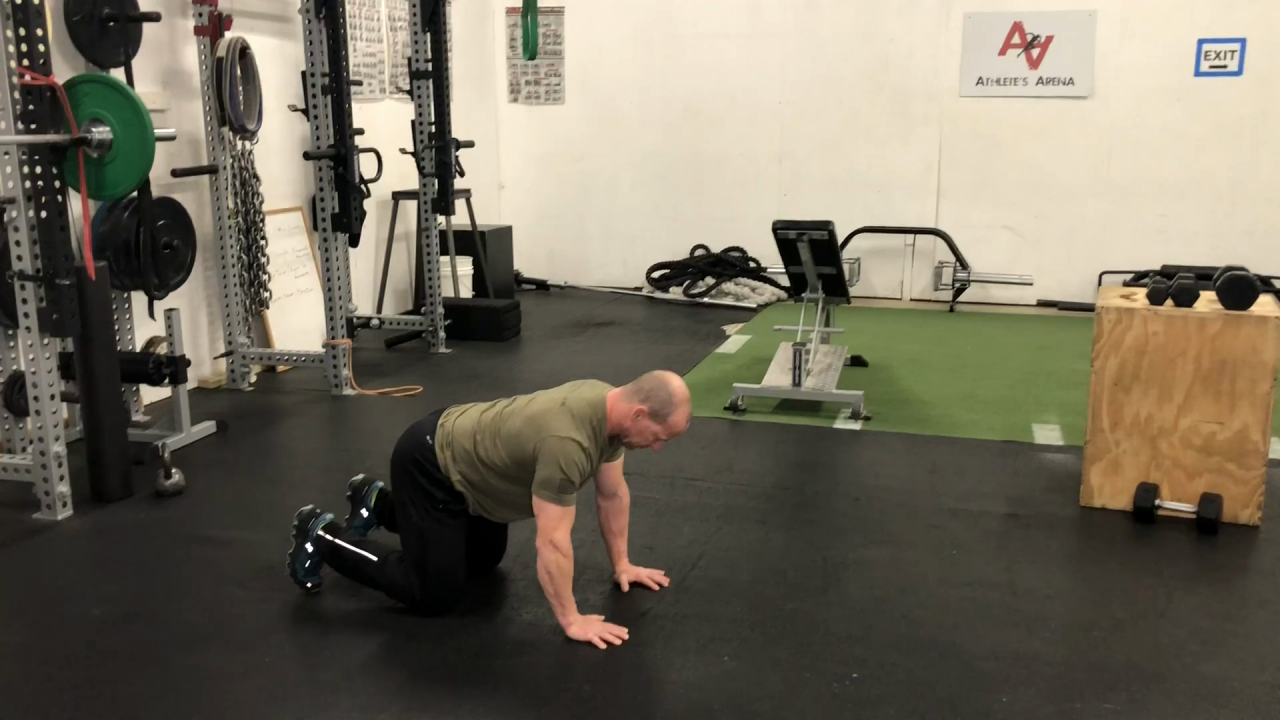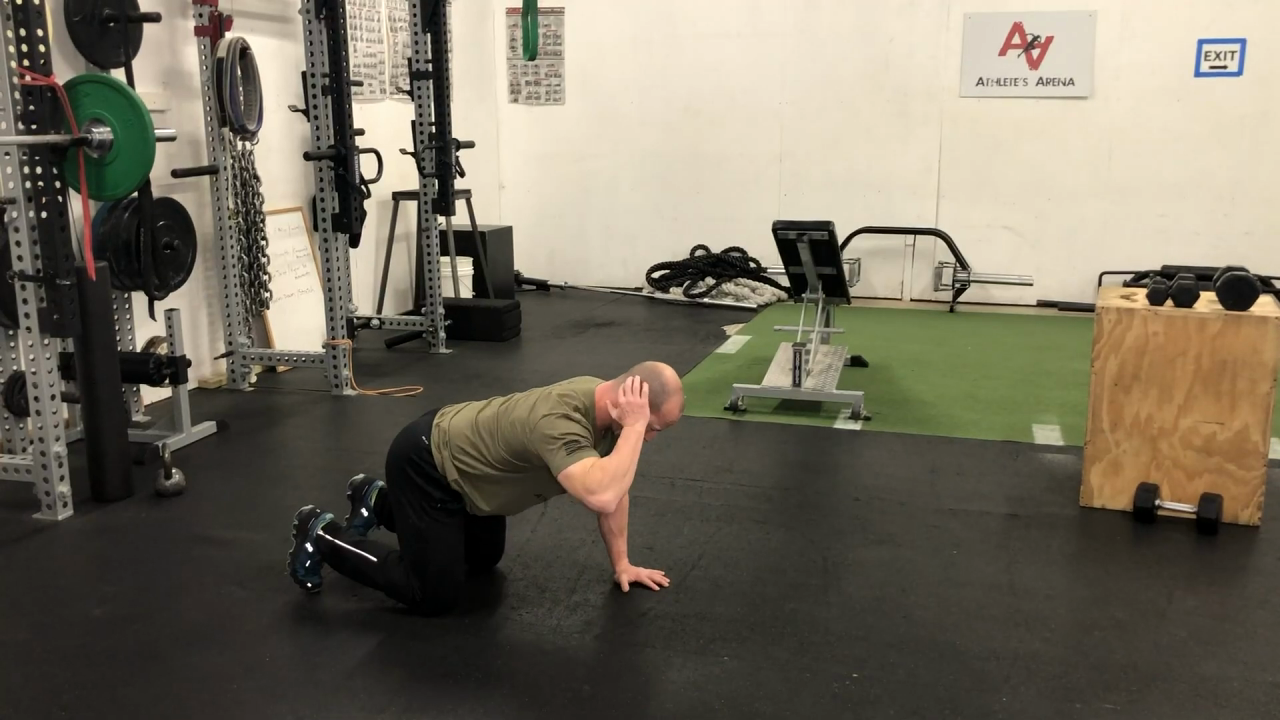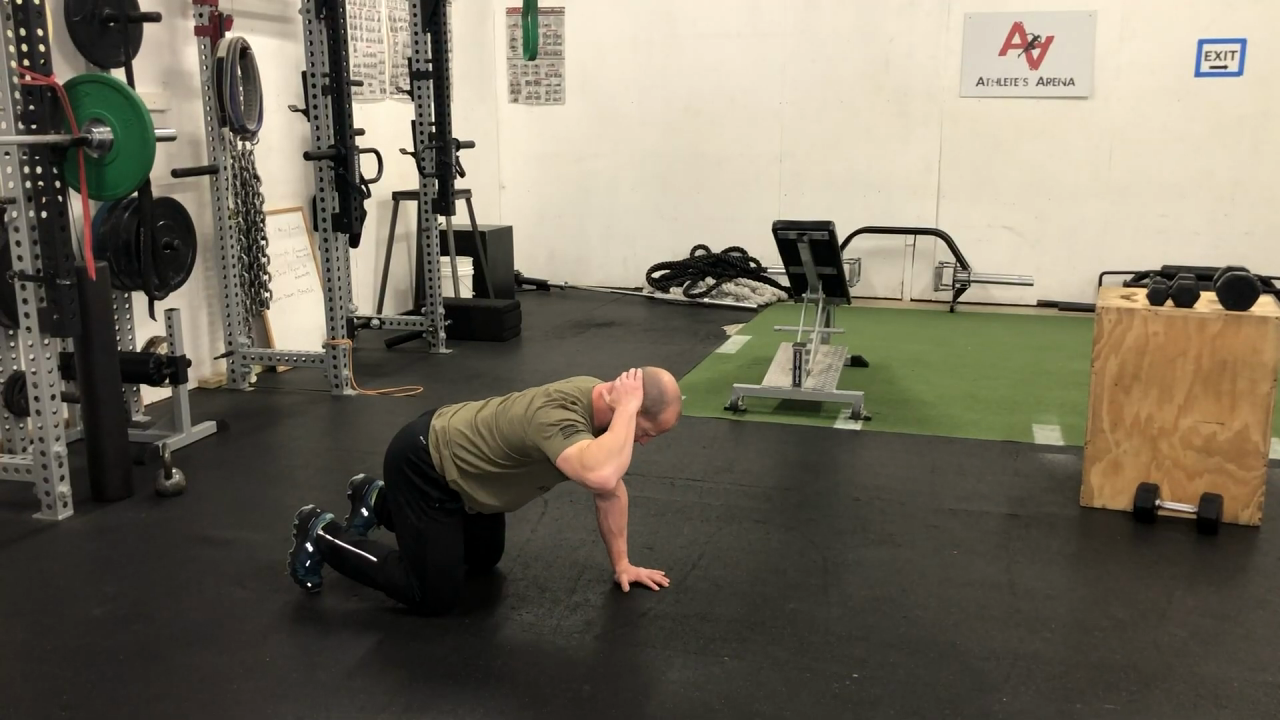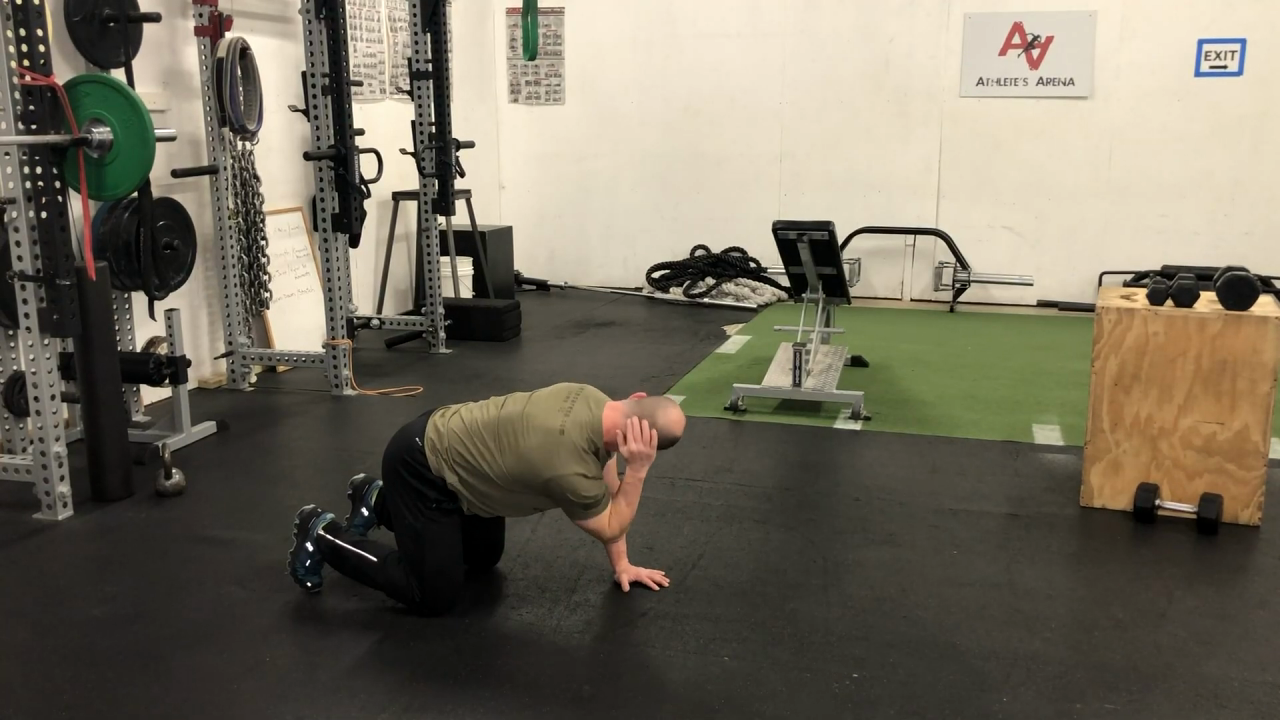
dt=0.7s
person 1, frame 1
left shoulder: (609, 408)
right shoulder: (567, 440)
left elbow: (612, 494)
right elbow: (552, 541)
left wrist: (622, 564)
right wrist: (571, 620)
left hip: (467, 456)
right hip: (429, 463)
left knee: (484, 560)
right knee: (436, 595)
left ankle: (378, 502)
right ankle: (324, 538)
person 1, frame 2
left shoulder: (603, 404)
right shoulder: (561, 422)
left elbow: (613, 489)
right elbow: (602, 497)
left wrist: (621, 563)
right wrist: (634, 425)
left hip: (460, 451)
right hip: (425, 463)
left knee: (483, 559)
right knee: (434, 595)
left ankle: (379, 501)
right ankle: (324, 538)
person 1, frame 3
left shoulder: (601, 403)
right shoulder: (559, 415)
left elbow: (611, 488)
right elbow: (602, 478)
left wrist: (622, 563)
right wrist: (627, 409)
left hip: (458, 452)
right hip: (423, 461)
left knee: (484, 558)
right knee: (434, 595)
left ankle: (378, 500)
right ankle: (323, 536)
person 1, frame 4
left shoulder: (597, 404)
right shoulder: (568, 464)
left elbow: (609, 490)
right elbow: (611, 528)
left wrist: (621, 564)
right wrist: (639, 470)
left hip: (448, 442)
right hip: (420, 465)
left knee: (484, 558)
right knee: (434, 595)
left ankle: (379, 500)
right ankle: (324, 537)
